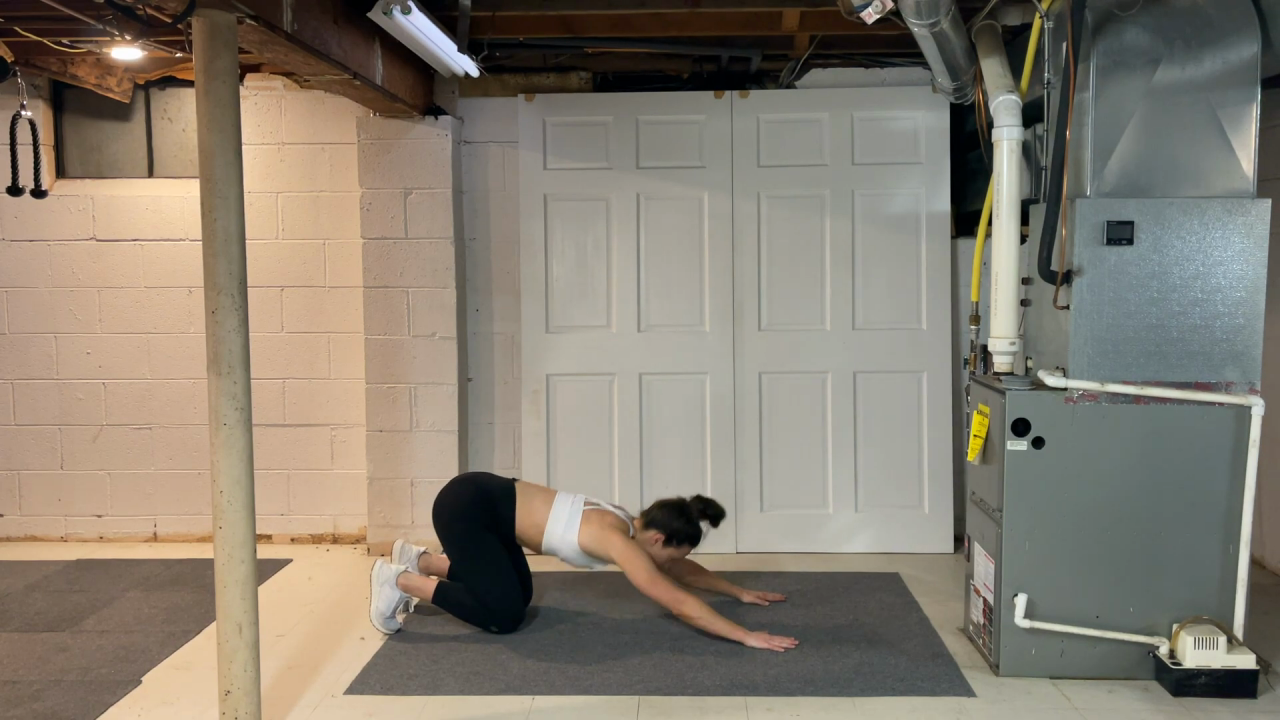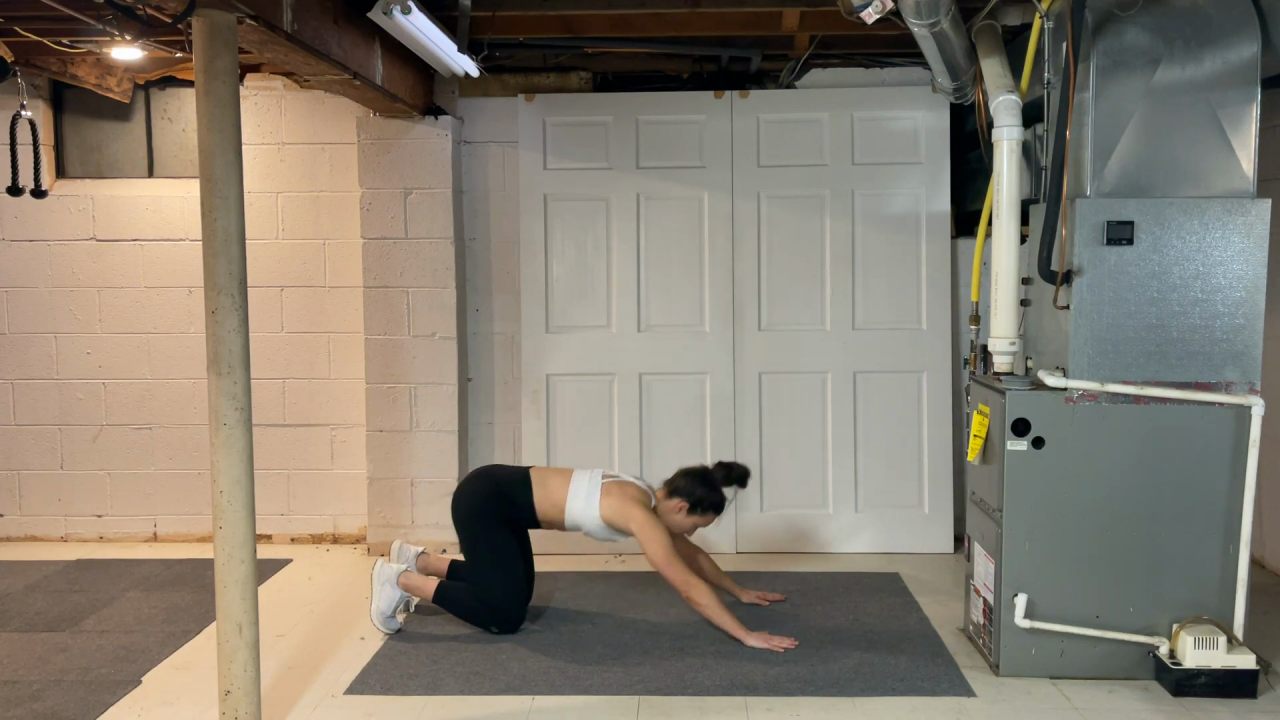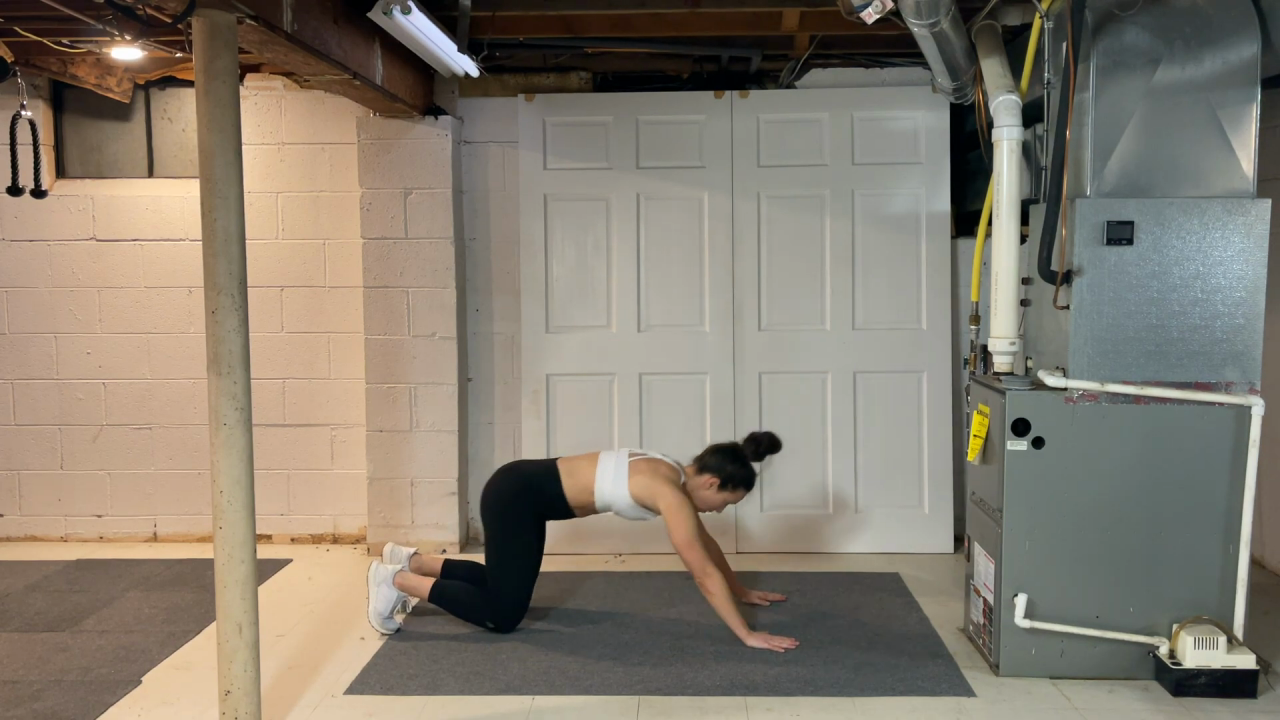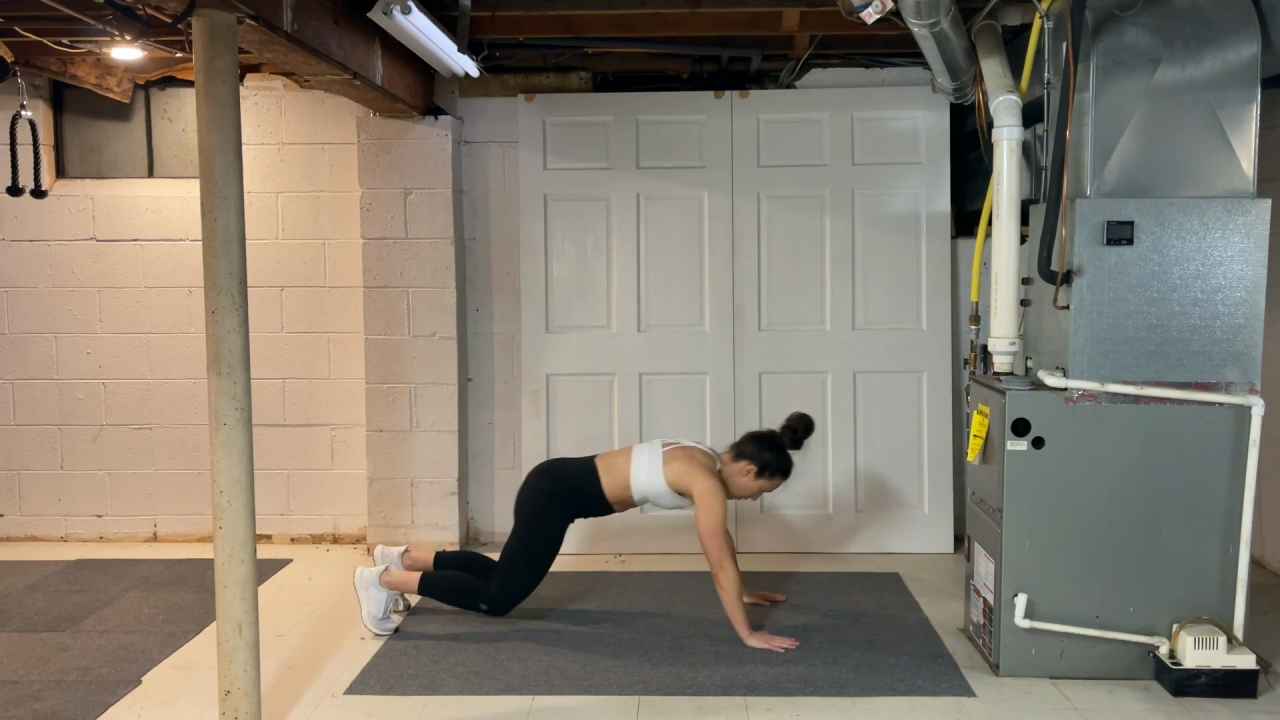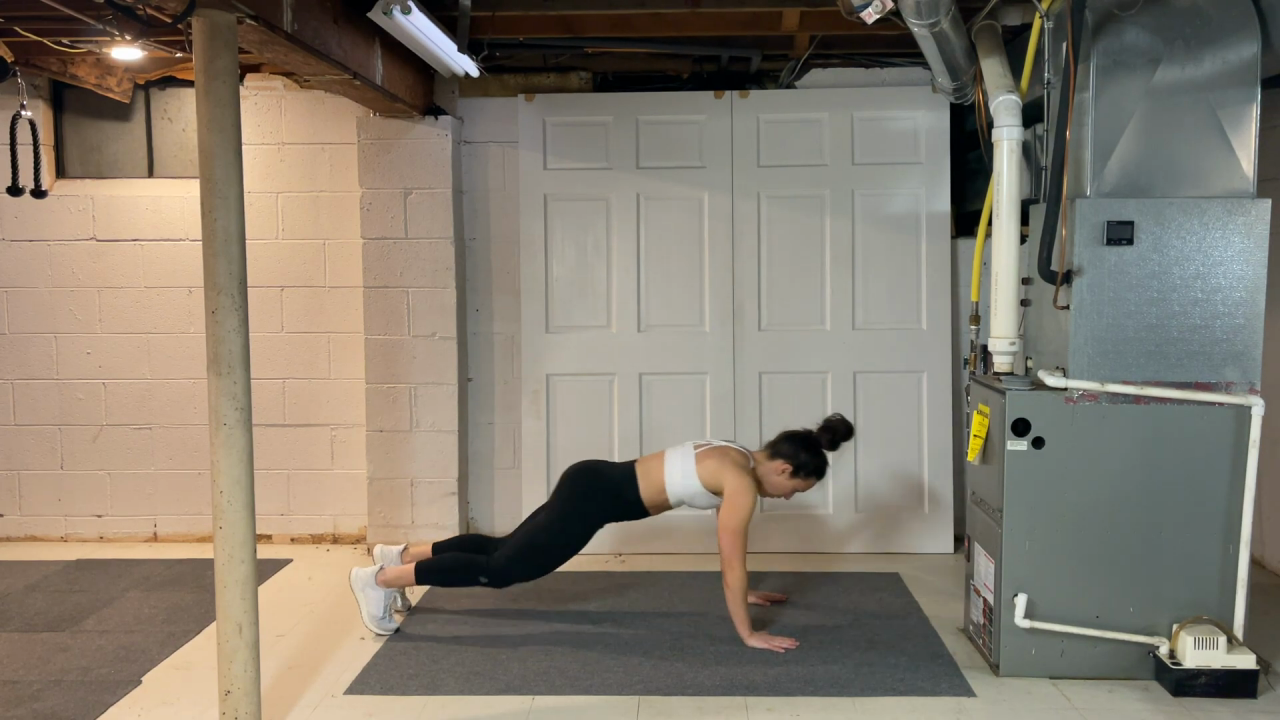
dt=0.1s
person 1, frame 1
left shoulder: (631, 529)
right shoulder: (621, 542)
left elbow: (684, 572)
right elbow: (681, 603)
left wrist: (741, 592)
right wrist: (747, 636)
left hip: (485, 500)
right hip: (467, 506)
left knee: (518, 595)
right knee: (505, 616)
left ankle: (420, 560)
right ankle: (401, 581)
person 1, frame 2
left shoulder: (655, 502)
right shoulder: (643, 515)
left elbow: (690, 555)
right elbow: (688, 585)
left wrist: (739, 591)
right wrist: (745, 635)
left hip: (503, 494)
right hip: (484, 498)
left knee: (512, 593)
right knee: (503, 617)
left ankle: (417, 561)
right ankle: (399, 582)
person 1, frame 3
left shoulder: (676, 478)
right shoulder: (667, 488)
left elbow: (702, 539)
right elbow: (703, 571)
left wrist: (742, 591)
right wrist: (748, 634)
left hip: (524, 490)
right hip: (517, 496)
left knee: (507, 586)
right knee: (502, 615)
left ankle: (409, 559)
right ankle: (396, 581)
person 1, frame 4
left shoulder: (709, 464)
right shoulder: (708, 481)
left elbow: (718, 539)
right elbow: (722, 564)
left wrist: (743, 593)
right wrist: (747, 634)
left hip: (565, 483)
right hip: (557, 491)
left knee: (501, 574)
right knee: (497, 596)
left ankle: (398, 557)
right ankle: (381, 583)
person 1, frame 5
left shoulder: (740, 460)
right shoulder: (743, 480)
left elbow: (729, 536)
right elbow: (731, 564)
left wrist: (748, 593)
right wrist: (750, 635)
left hip: (595, 482)
right hip: (595, 494)
left knee: (505, 550)
right knee: (501, 568)
left ankle: (401, 554)
right ankle: (380, 579)
